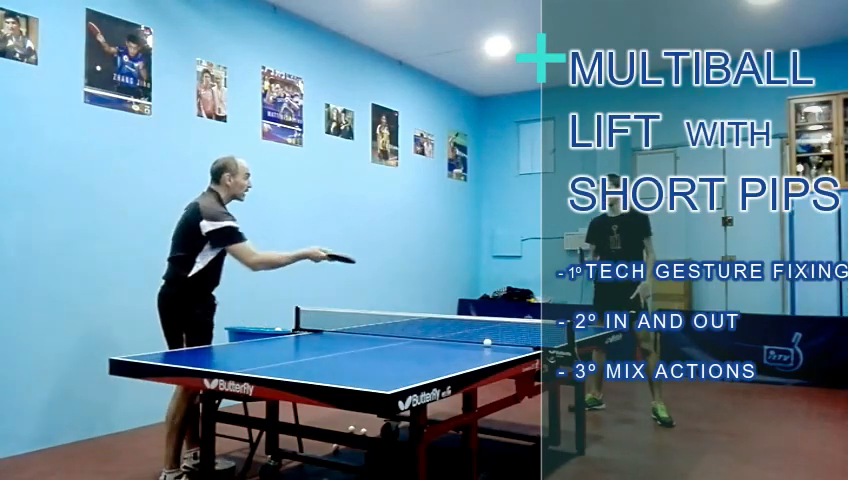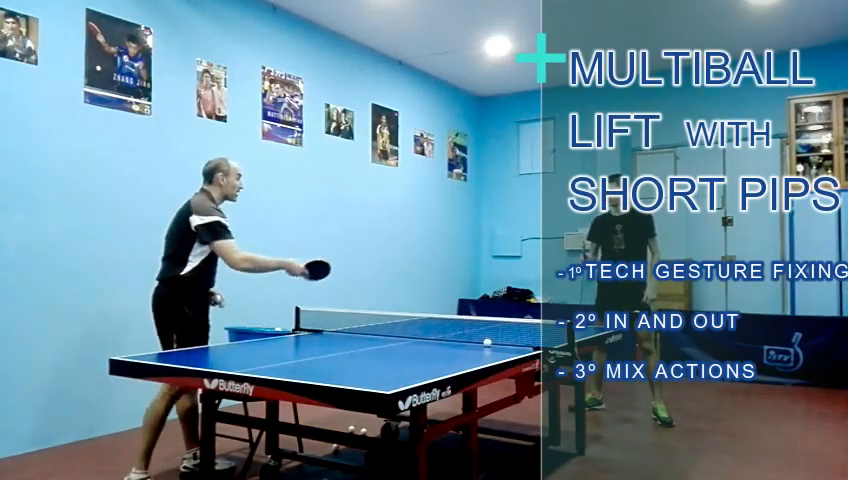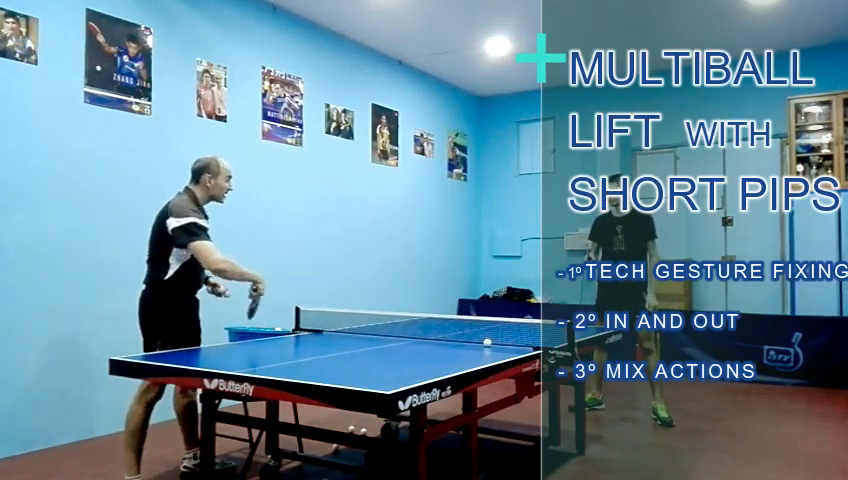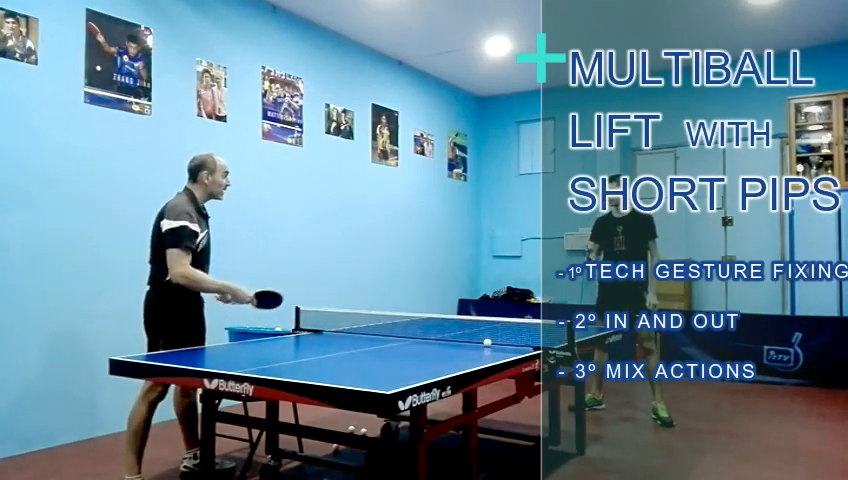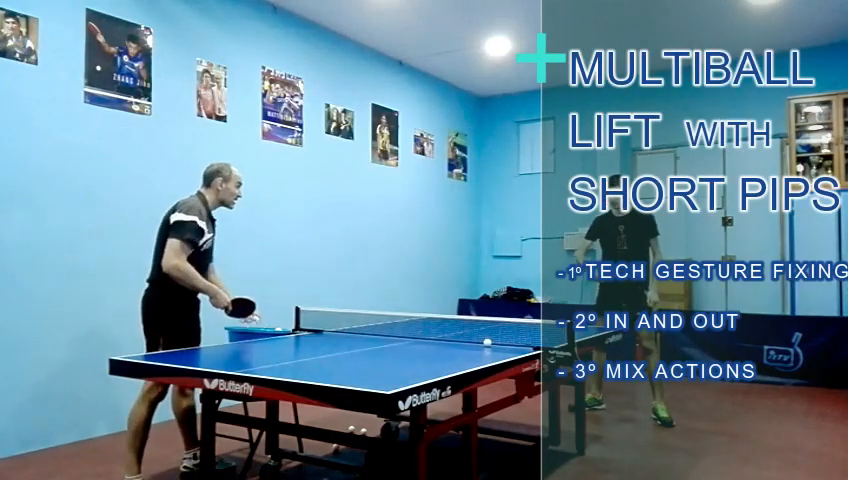
dt=0.5s
person 1, frame 1
left shoulder: (206, 207)
right shoulder: (213, 213)
right elbow: (255, 260)
right wrist: (304, 254)
left hip: (193, 301)
right hip: (182, 303)
right knee: (188, 384)
person 1, frame 2
left shoulder: (203, 209)
right shoulder: (204, 210)
right elbow: (238, 260)
left wrist: (206, 291)
right wrist: (284, 264)
left hip: (189, 303)
right hip: (176, 304)
right knee: (174, 385)
person 1, frame 3
left shoulder: (192, 210)
right shoulder: (183, 211)
right elbow: (216, 262)
left wrist: (206, 282)
right wrist: (255, 277)
left hip: (182, 306)
right hip: (163, 308)
right knee: (152, 387)
person 1, frame 4
left shoulder: (197, 211)
right shoulder: (179, 212)
right elbow: (179, 273)
left wrist: (218, 290)
right wrist: (230, 288)
left hip: (188, 309)
right hip: (167, 310)
right knee: (155, 387)
person 1, frame 5
left shoulder: (204, 217)
right shoulder: (190, 210)
left elbow: (207, 272)
right elbow: (172, 264)
left wrist: (234, 304)
right wrist: (212, 293)
left hip: (183, 308)
right hip: (165, 308)
left knee: (185, 382)
right knee: (155, 386)
person 2, frame 1
left shoulder: (638, 218)
right shoulder: (597, 223)
left elbow: (650, 253)
left wrist: (646, 281)
left hip: (632, 290)
right hip: (605, 291)
left knee: (647, 345)
right knee: (598, 343)
left ankle: (657, 404)
right ankle: (595, 395)
person 2, frame 2
left shoulder: (642, 218)
right shoulder: (600, 222)
left elbow: (655, 253)
right elbow: (592, 254)
left wrist: (651, 283)
right wrist: (589, 260)
left hip: (636, 291)
right hip: (608, 291)
left knee: (649, 345)
right knee: (599, 343)
left ankle: (658, 404)
right ankle: (595, 395)
person 2, frame 3
left shoulder: (643, 219)
right shoulder: (601, 222)
left elbow: (653, 257)
right elbow: (593, 253)
left wrist: (651, 292)
right wrist: (592, 260)
left hip: (636, 291)
right hip: (608, 291)
left knee: (649, 345)
right knee: (600, 343)
left ankle: (658, 404)
right ankle: (595, 395)
person 2, frame 4
left shoulder: (643, 220)
right shoulder: (601, 223)
left elbow: (654, 256)
right elbow: (594, 255)
left wrist: (652, 290)
right wrist: (592, 258)
left hip: (637, 291)
right hip: (609, 292)
left knee: (649, 346)
right knee: (600, 343)
left ankle: (658, 404)
right ankle: (594, 395)
person 2, frame 5
left shoulder: (644, 218)
right shoulder: (601, 222)
left elbow: (656, 254)
right elbow: (580, 252)
left wrist: (653, 287)
left hip: (638, 290)
right hip: (609, 290)
left knee: (649, 345)
left ankle: (658, 404)
right ankle: (595, 395)
